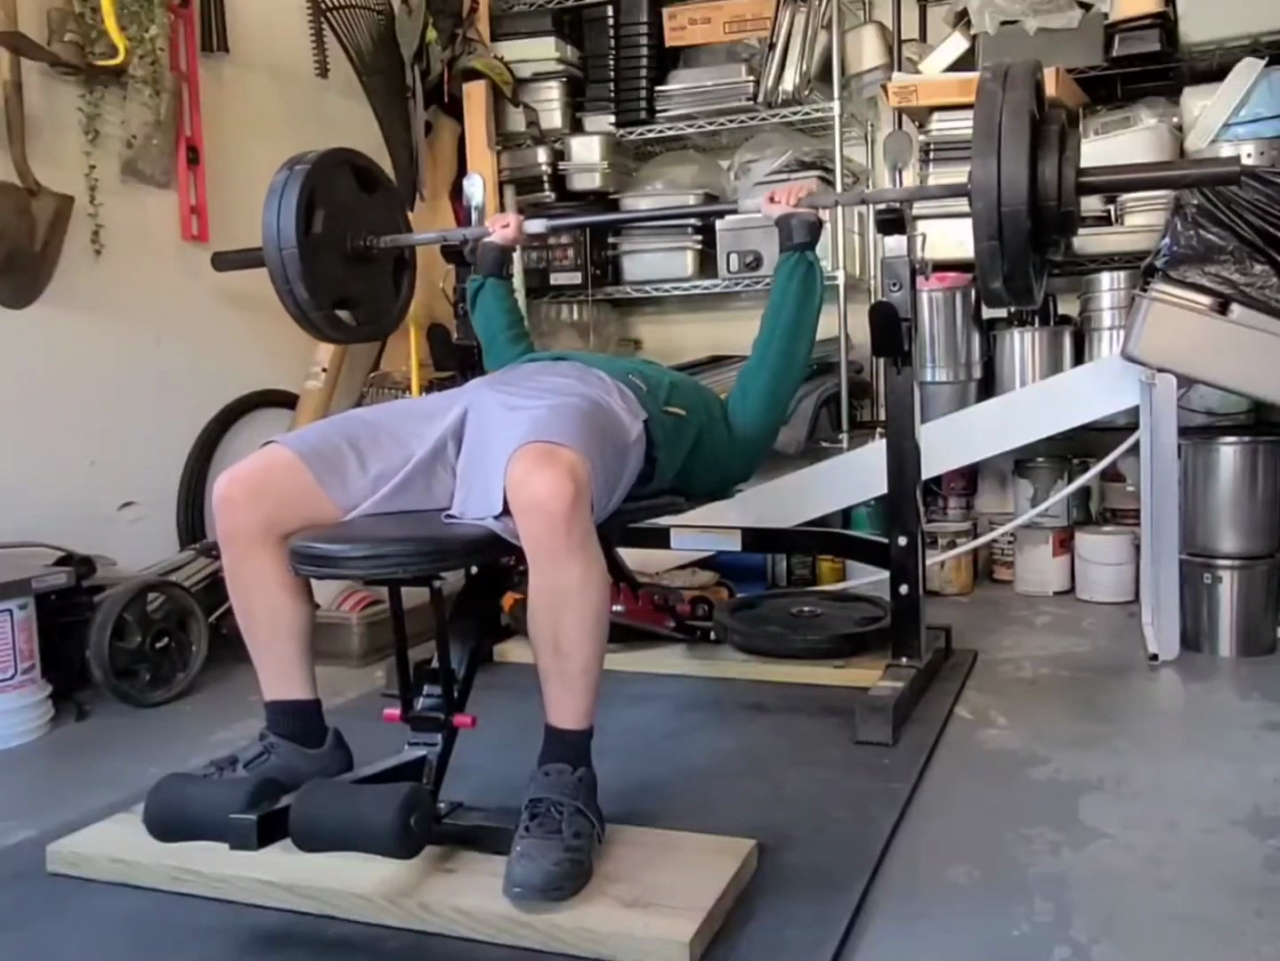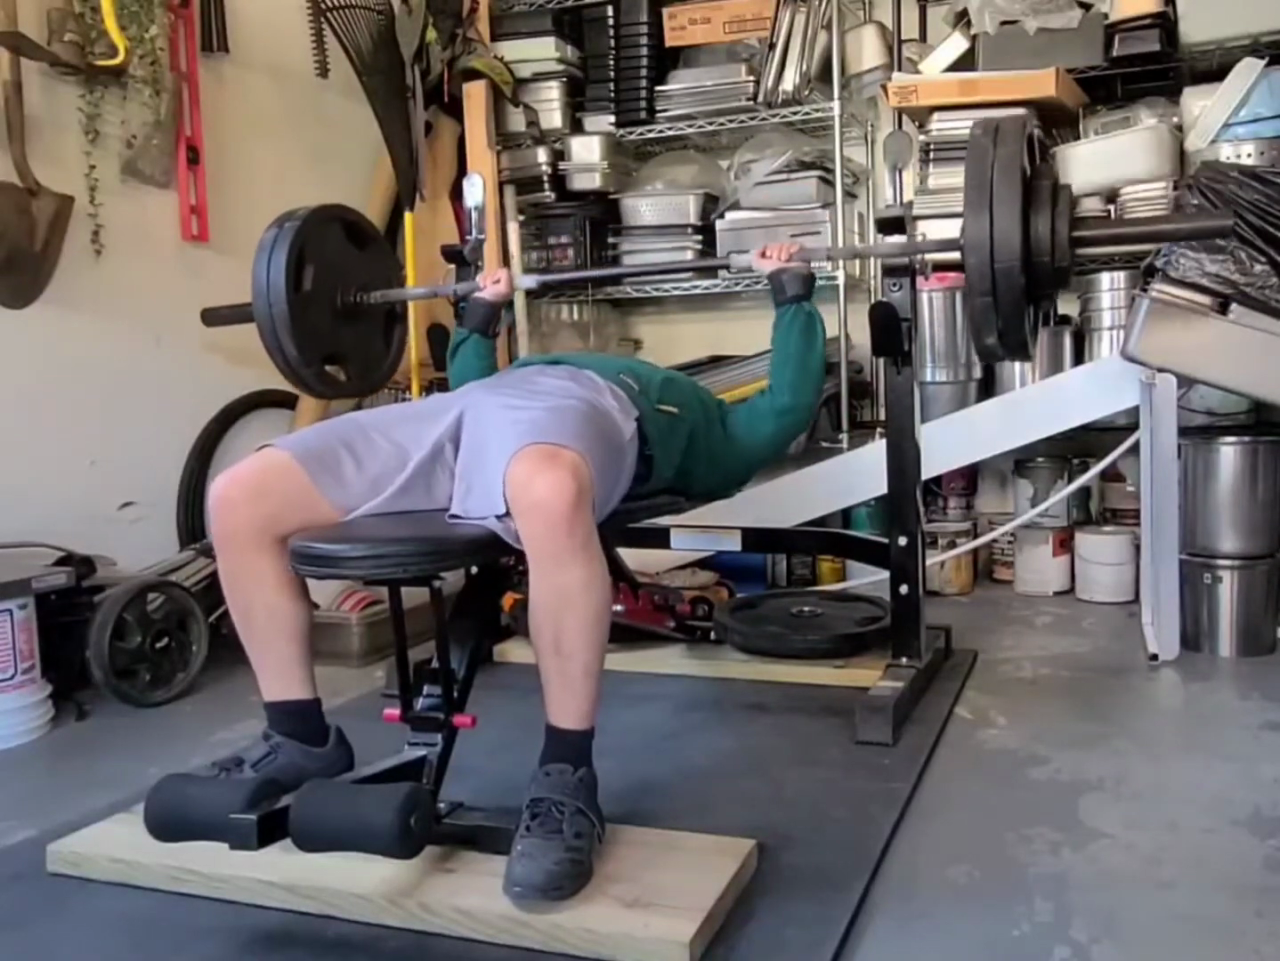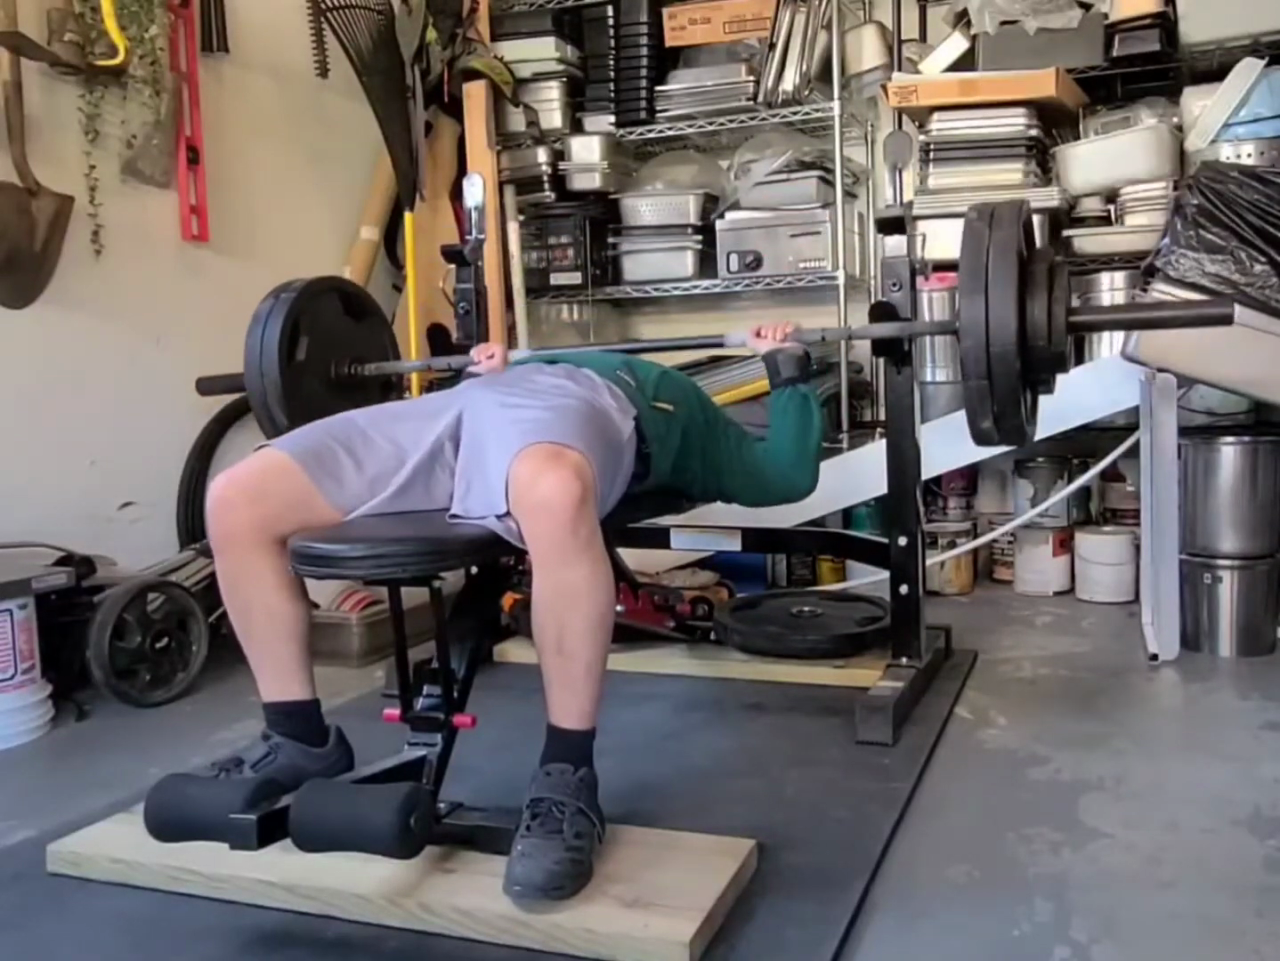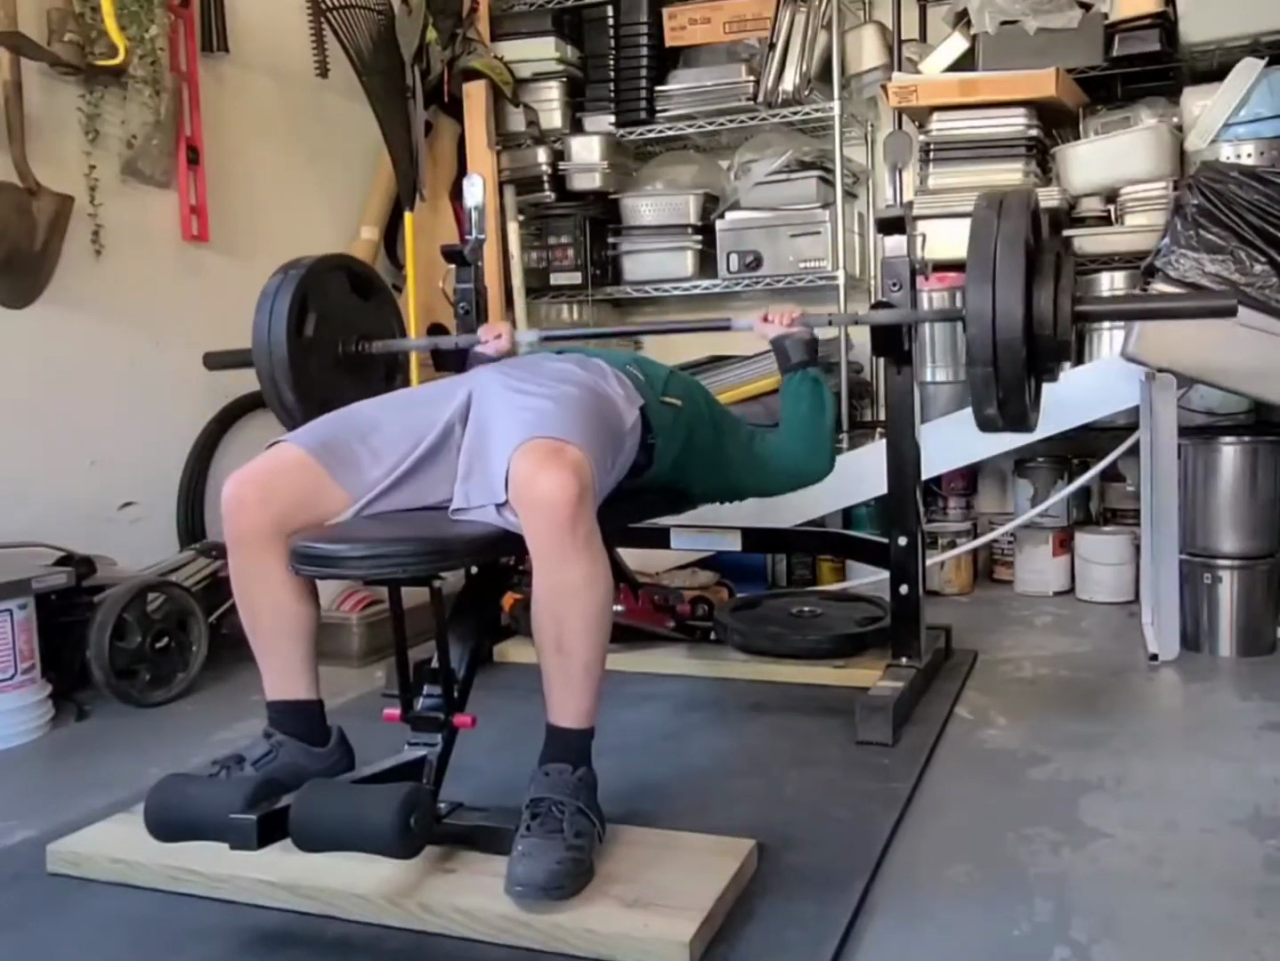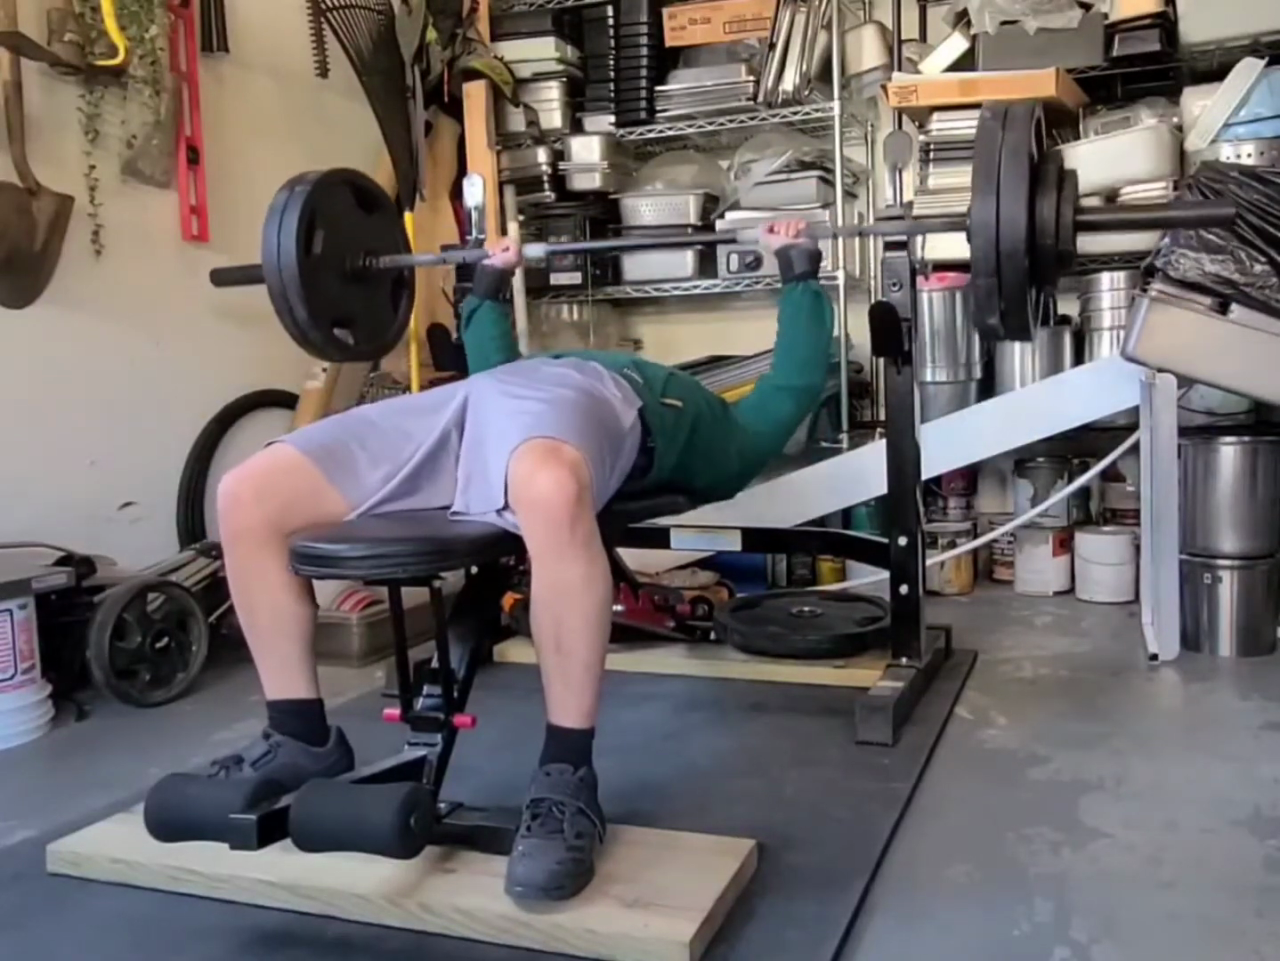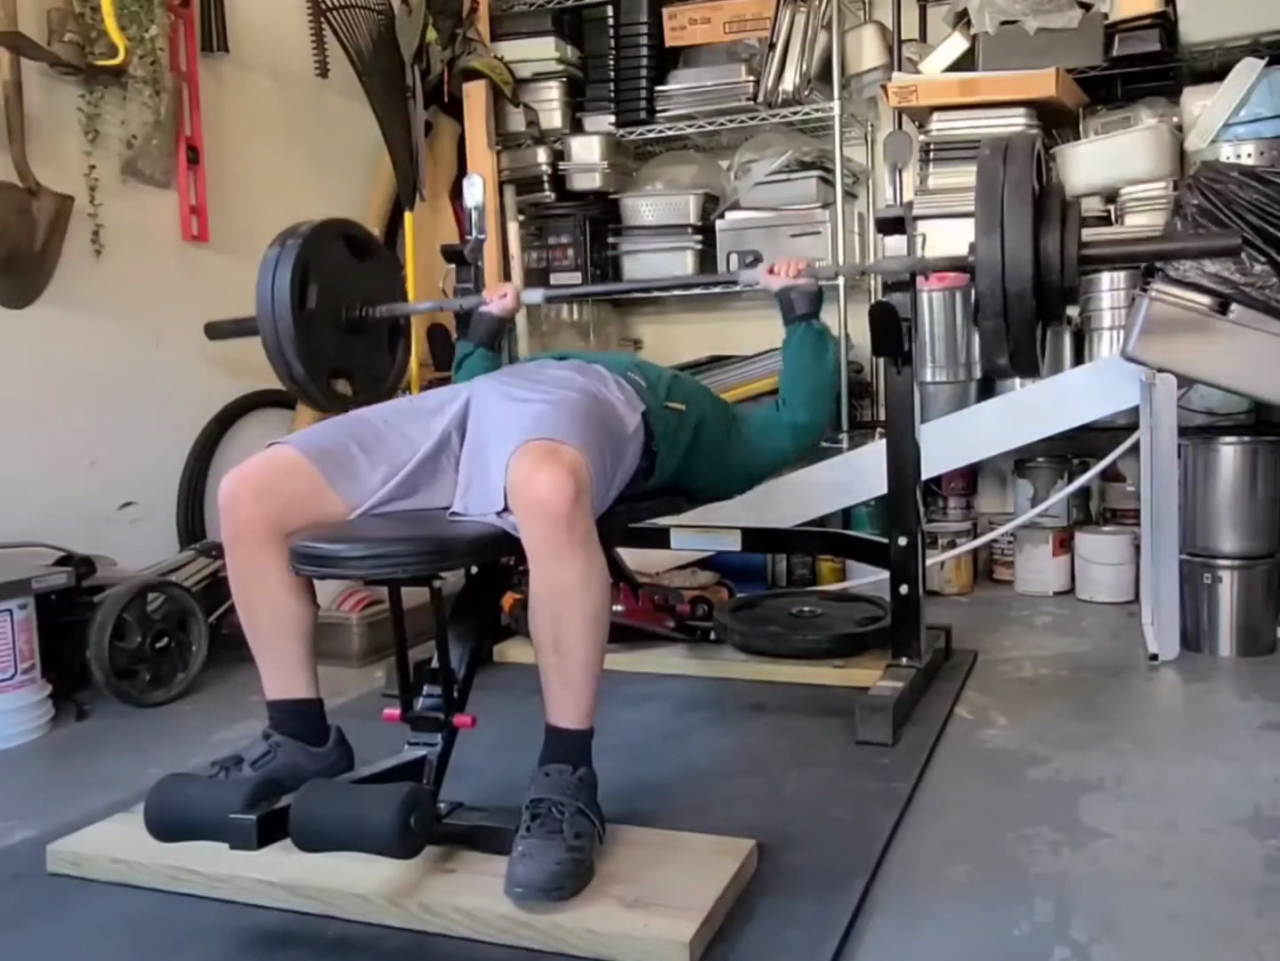
dt=0.4s
person 1, frame 1
left shoulder: (724, 434)
left elbow: (780, 357)
right elbow: (507, 355)
left wrist: (797, 240)
right wrist: (491, 262)
left knee: (546, 497)
right knee: (242, 498)
left ankle: (564, 779)
right ankle: (298, 743)
person 1, frame 2
left shoulder: (715, 431)
left elbow: (789, 406)
right elbow: (478, 389)
left wrist: (791, 291)
right wrist: (481, 314)
left knee: (548, 494)
right knee: (237, 500)
left ankle: (565, 780)
right ankle: (301, 742)
person 1, frame 3
left shoulder: (701, 426)
left elbow: (789, 472)
left wrist: (786, 367)
right wrist: (476, 378)
left knee: (553, 492)
right knee: (235, 503)
left ankle: (566, 782)
right ankle: (300, 742)
person 1, frame 4
left shoulder: (709, 429)
left elbow: (804, 459)
left wrist: (795, 354)
right wrist: (483, 360)
left knee: (552, 492)
right knee: (250, 499)
left ankle: (565, 781)
right ankle: (300, 739)
person 1, frame 5
left shoulder: (722, 436)
left elbow: (797, 383)
right elbow: (493, 367)
left wrist: (799, 269)
right wrist: (489, 283)
left knee: (551, 493)
right knee: (246, 497)
left ankle: (566, 780)
right ankle: (301, 741)
person 1, frame 6
left shoulder: (722, 438)
left elbow: (802, 418)
right elbow: (483, 389)
left wrist: (799, 307)
right wrist: (485, 327)
left knee: (547, 492)
right knee: (247, 497)
left ankle: (566, 780)
right ankle: (302, 741)
